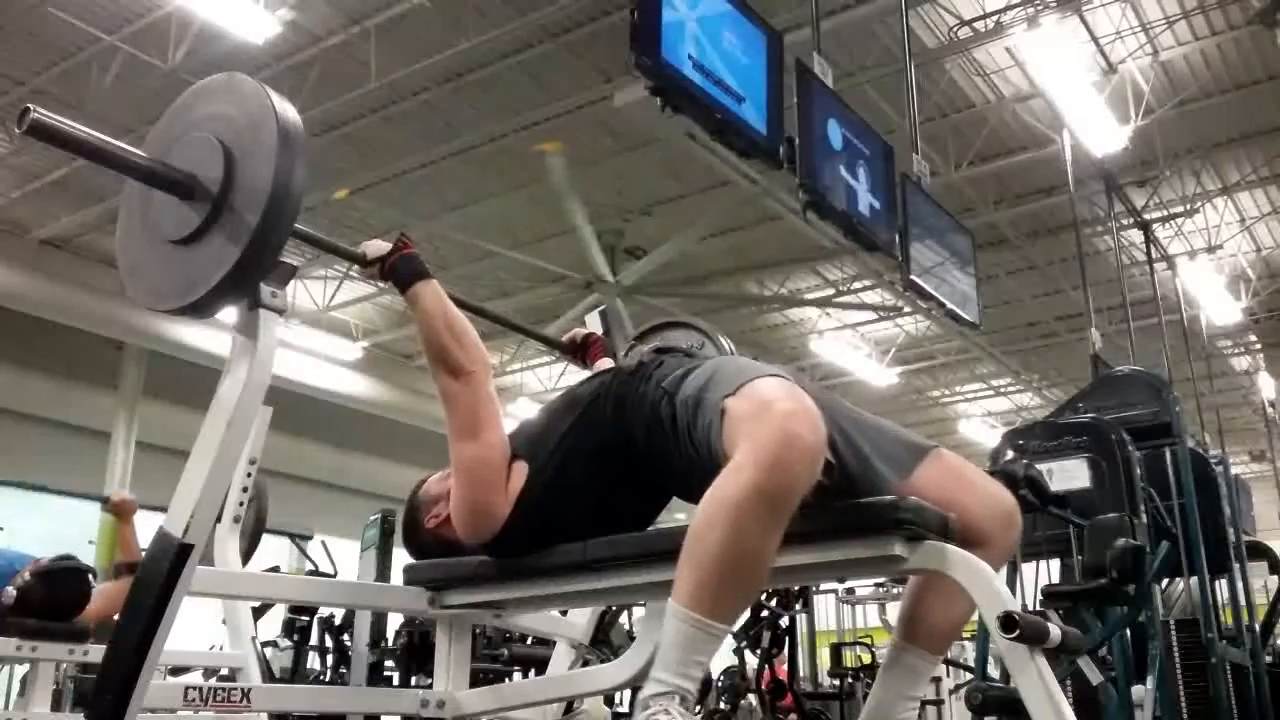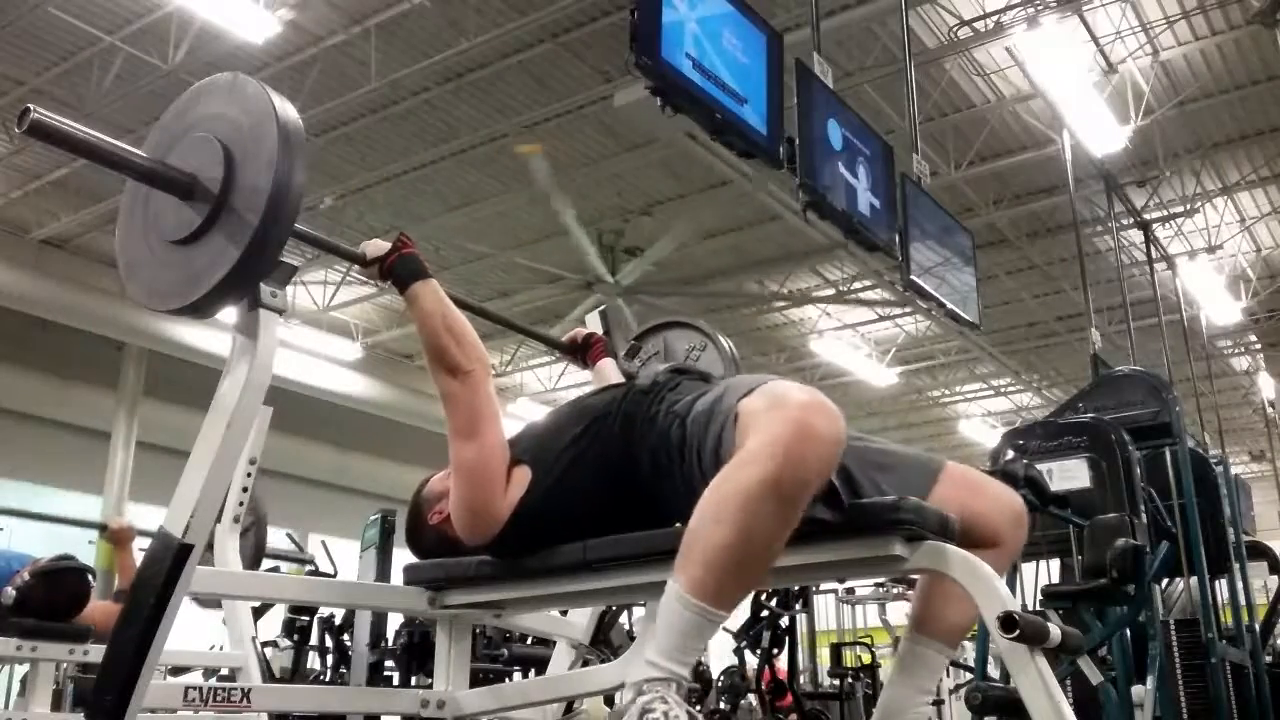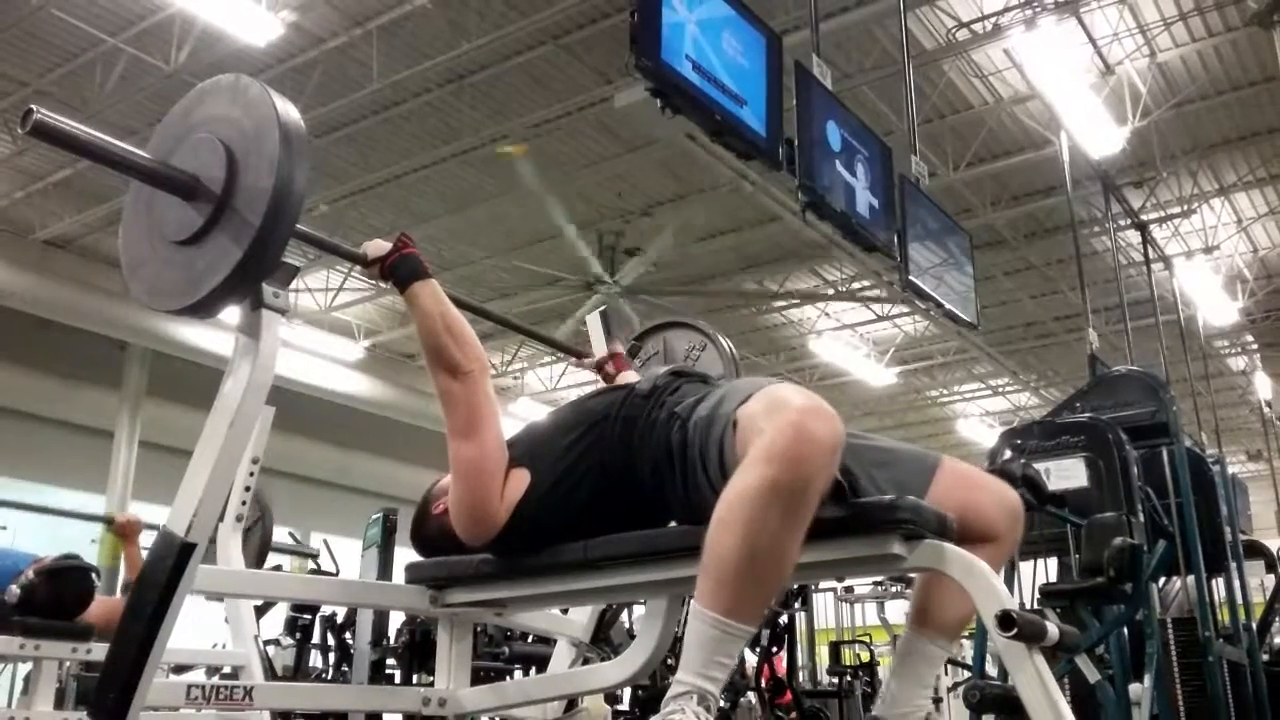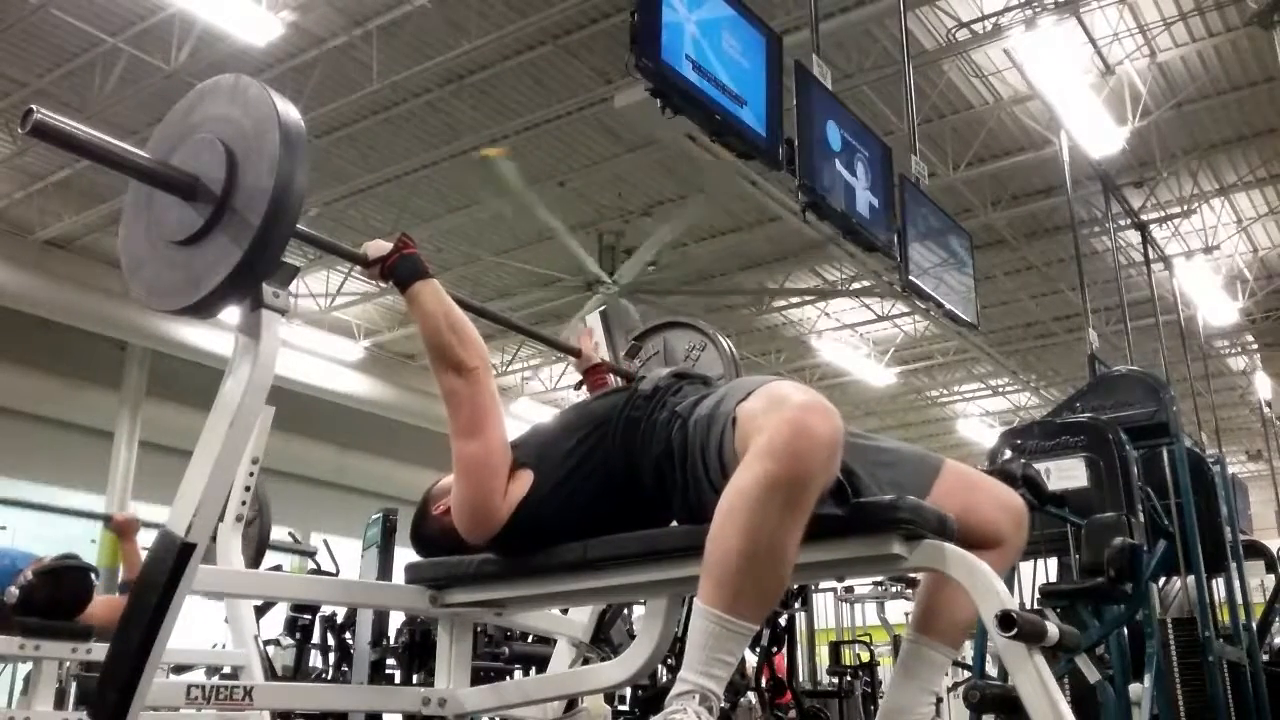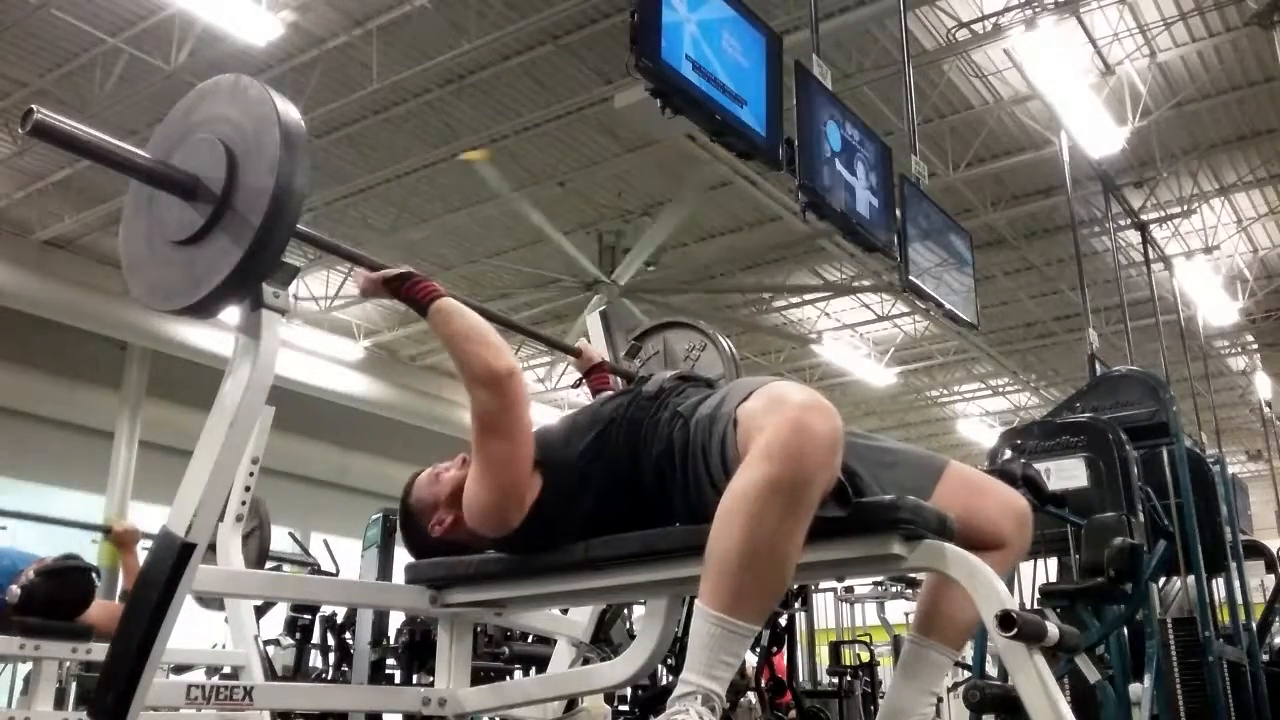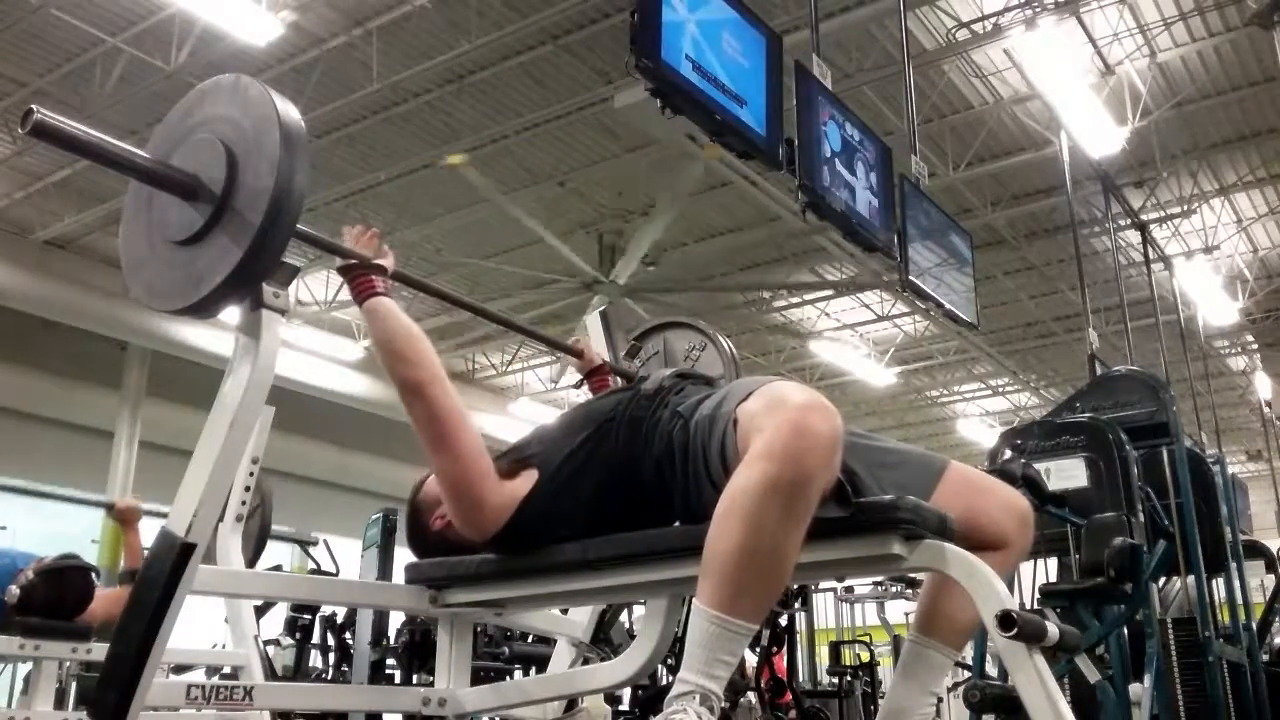
dt=0.5s
person 1, frame 1
left shoulder: (543, 491)
left elbow: (611, 404)
right elbow: (464, 368)
left wrist: (597, 357)
right wrist: (406, 272)
left knee: (989, 518)
person 1, frame 2
left shoulder: (545, 479)
right shoulder: (488, 511)
left elbow: (617, 408)
right elbow: (465, 370)
left wrist: (597, 353)
right wrist: (407, 271)
left knee: (999, 519)
person 1, frame 3
left shoulder: (542, 478)
right shoulder: (488, 509)
left elbow: (626, 412)
right elbow: (462, 369)
left wrist: (617, 368)
right wrist: (407, 271)
left knee: (995, 513)
person 1, frame 4
left shoulder: (541, 478)
right shoulder: (491, 509)
left elbow: (615, 432)
right elbow: (466, 369)
left wrist: (595, 375)
right wrist: (406, 269)
left knee: (1001, 518)
person 1, frame 5
left shoulder: (545, 485)
right shoulder: (498, 509)
left elbow: (615, 440)
right elbow: (498, 378)
left wrist: (597, 375)
right wrist: (416, 291)
left knee: (1005, 518)
person 1, frame 6
left shoulder: (538, 480)
right shoulder: (489, 511)
right elbow: (423, 384)
left wrist: (596, 376)
right wrist: (369, 285)
left knee: (1007, 520)
